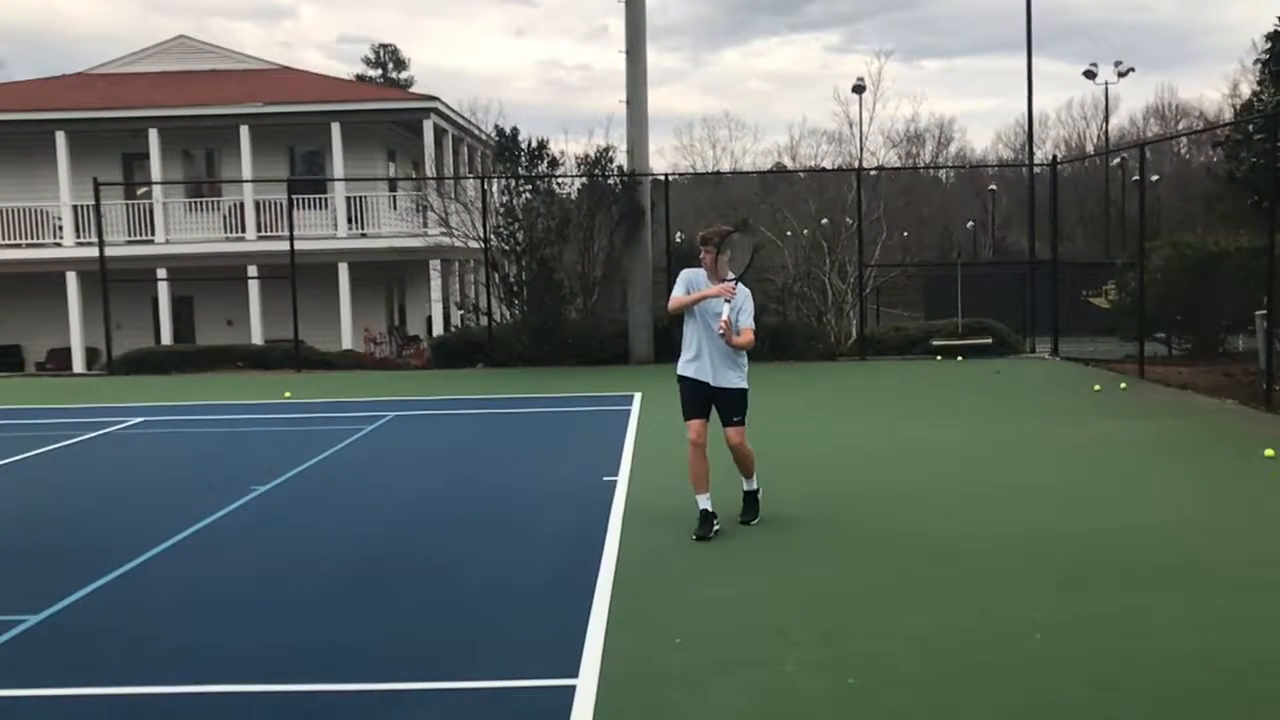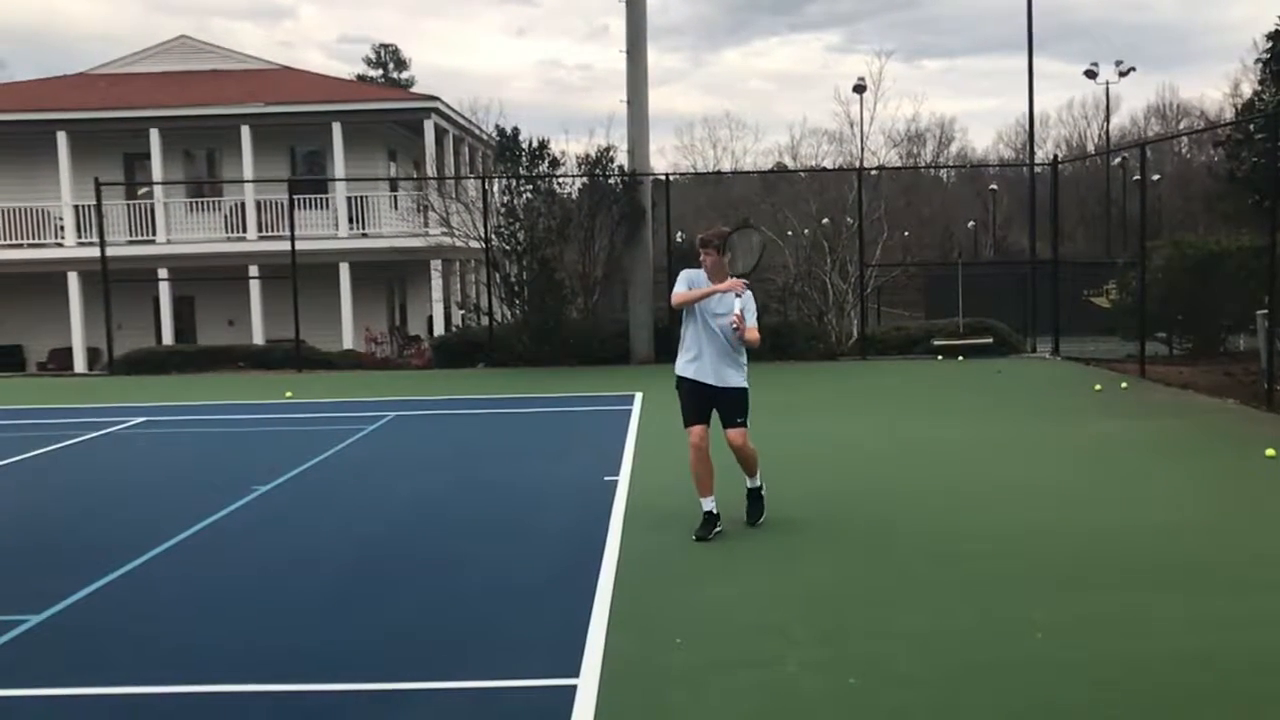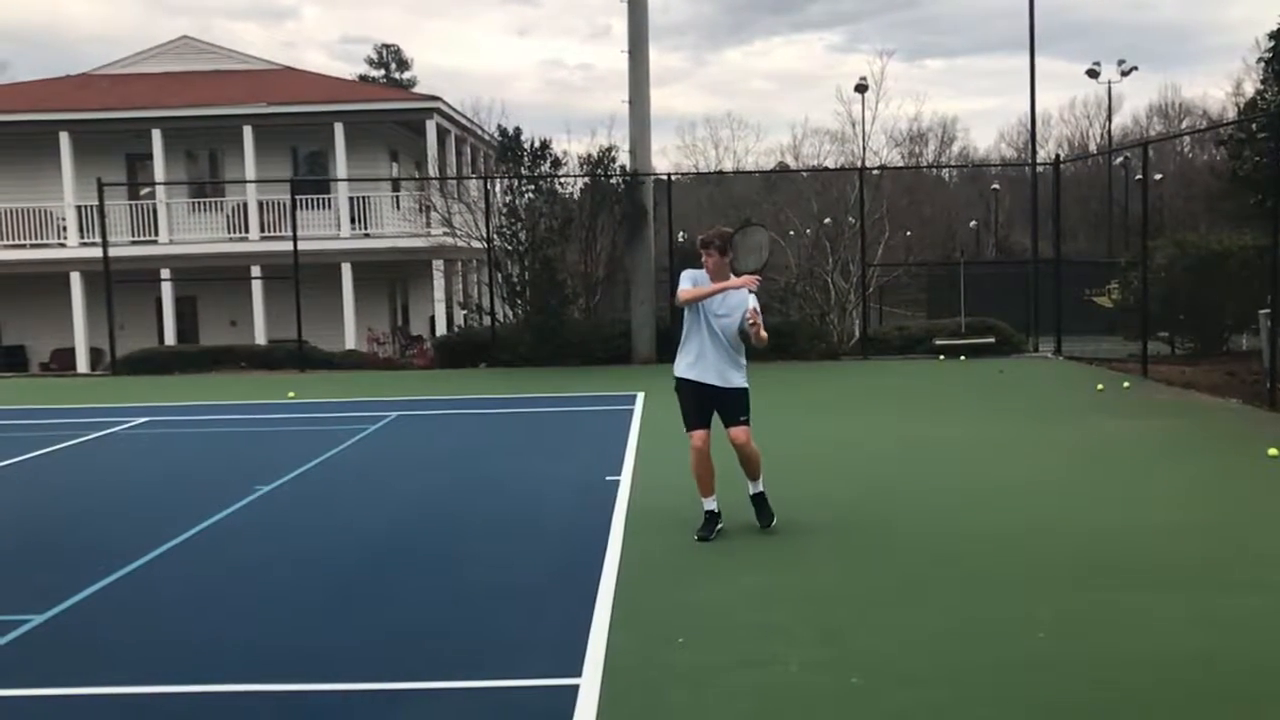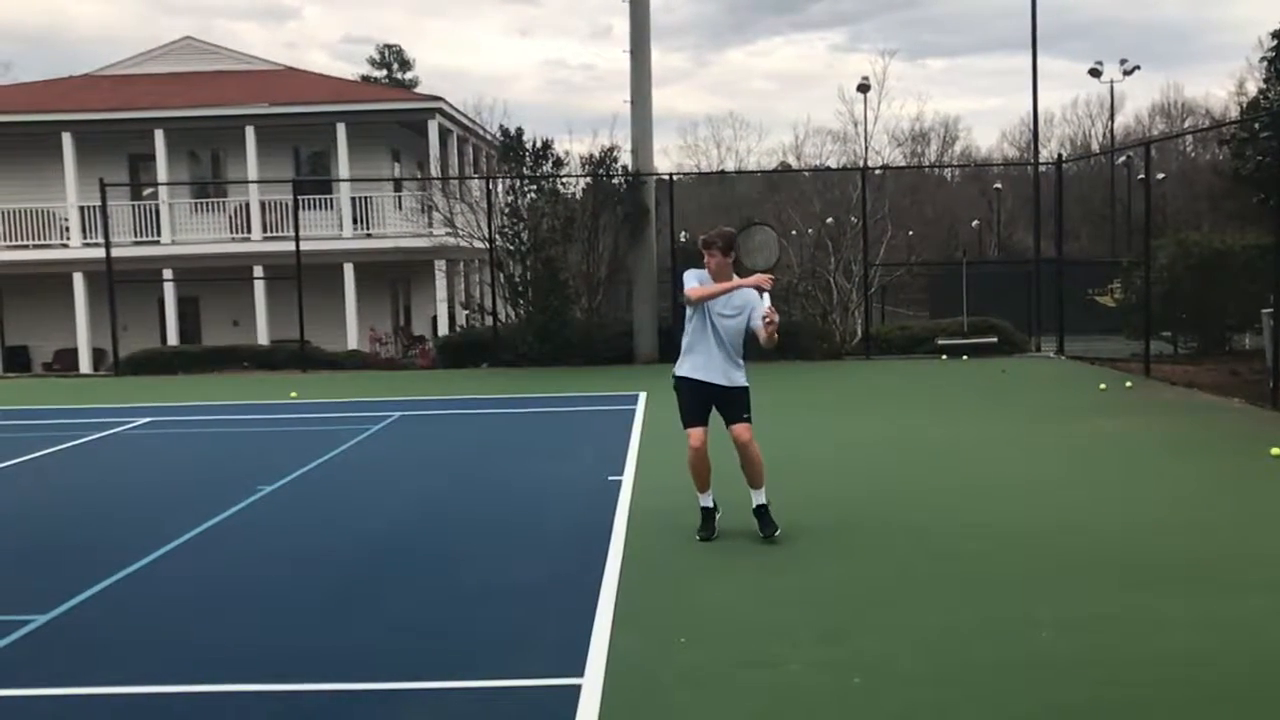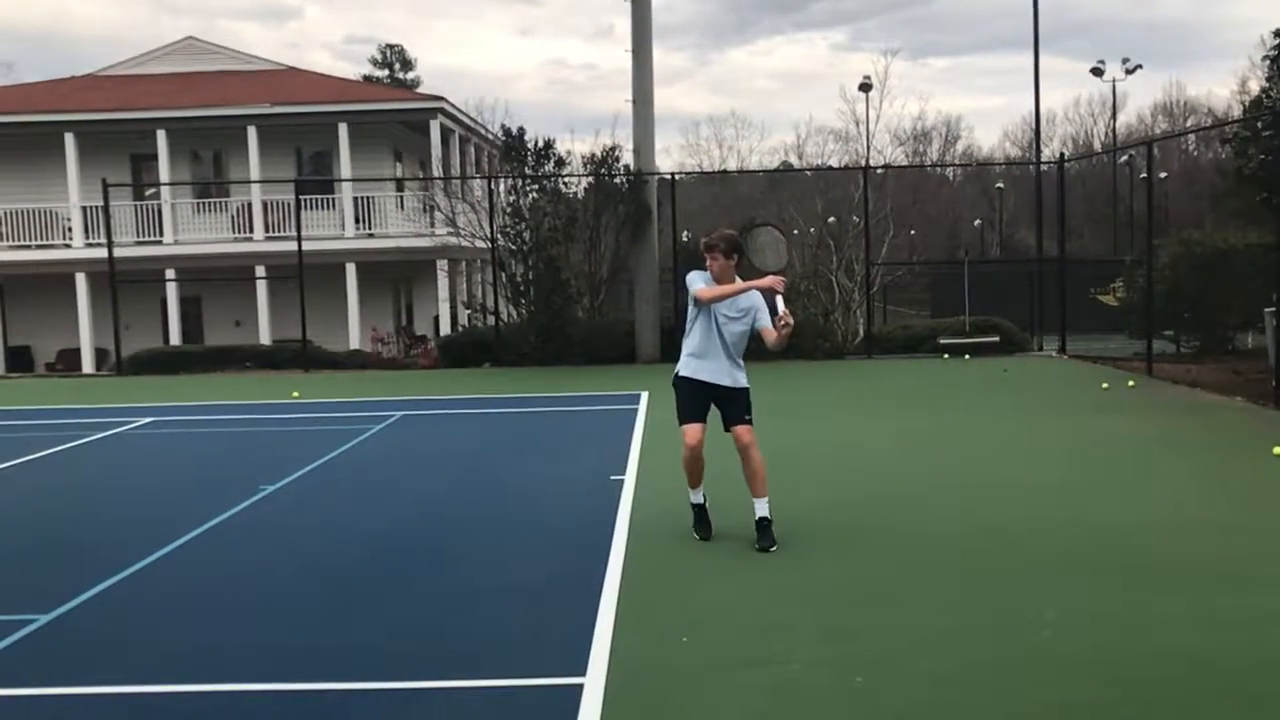
dt=0.4s
person 1, frame 1
left shoulder: (742, 293)
right shoulder: (689, 277)
left elbow: (749, 340)
right elbow: (673, 306)
left wrist: (732, 340)
right wrist: (708, 292)
left hip: (730, 377)
right hip: (693, 373)
left knee: (736, 441)
right knee: (696, 438)
left ankle: (751, 491)
right ankle: (706, 512)
person 1, frame 2
left shoulder: (743, 294)
right shoulder: (689, 277)
left elbow: (754, 339)
right elbow: (676, 301)
left wrist: (744, 335)
right wrist: (717, 288)
left hip: (730, 378)
right hip: (692, 375)
left knee: (738, 442)
right knee: (697, 442)
left ankle: (754, 487)
right ankle: (710, 514)
person 1, frame 3
left shoulder: (745, 295)
right shoulder: (691, 277)
left elbow: (760, 341)
right elbow: (682, 299)
left wrist: (757, 333)
right wrist: (728, 284)
left hip: (730, 379)
right hip: (692, 376)
left knee: (741, 440)
right knee: (699, 444)
left ankle: (757, 493)
right ankle: (711, 513)
person 1, frame 4
left shoulder: (749, 296)
right shoulder: (693, 277)
left elbow: (766, 342)
right elbow: (694, 297)
left wrist: (771, 332)
right wrist: (741, 283)
left hip: (731, 378)
right hip: (692, 376)
left knee: (744, 439)
right knee: (696, 444)
left ankle: (761, 507)
right ankle: (708, 508)
person 1, frame 5
left shoulder: (753, 299)
right shoulder: (696, 279)
left elbow: (771, 342)
right elbow: (705, 297)
left wrist: (783, 334)
right wrist: (754, 283)
left hip: (732, 378)
right hip: (692, 375)
left knee: (746, 441)
right knee: (693, 443)
left ankle: (762, 518)
right ankle: (697, 503)
